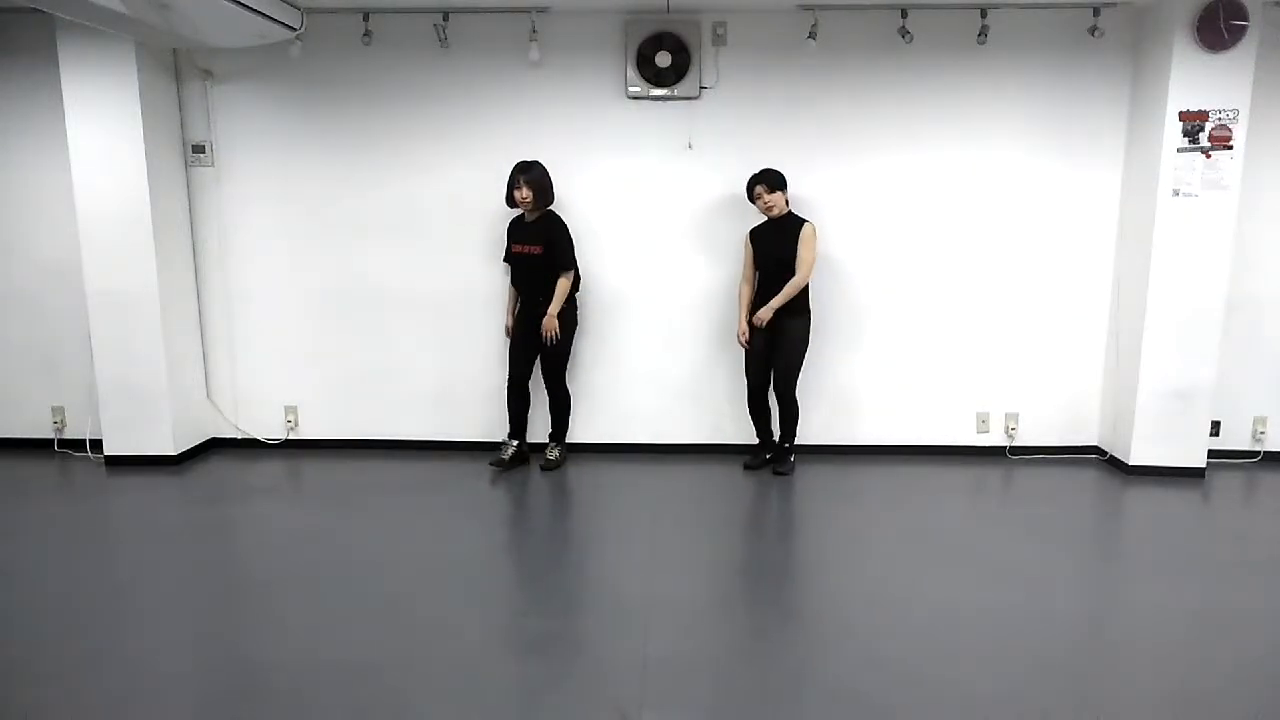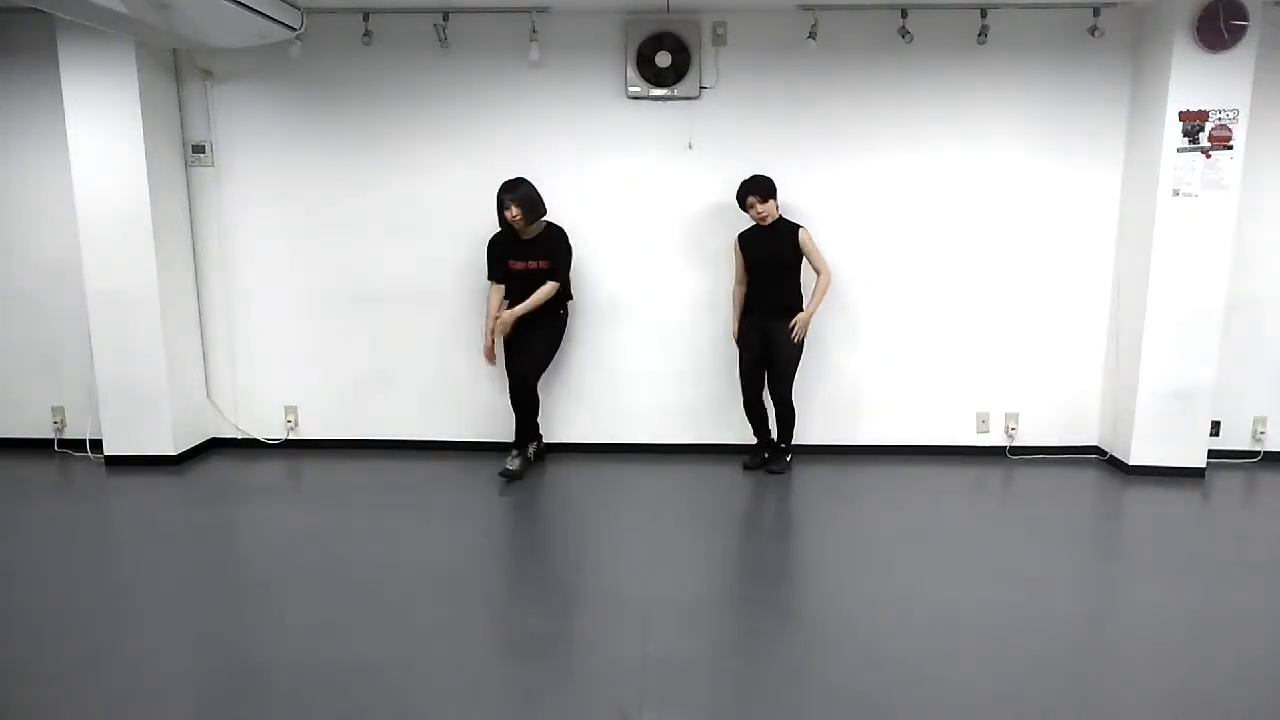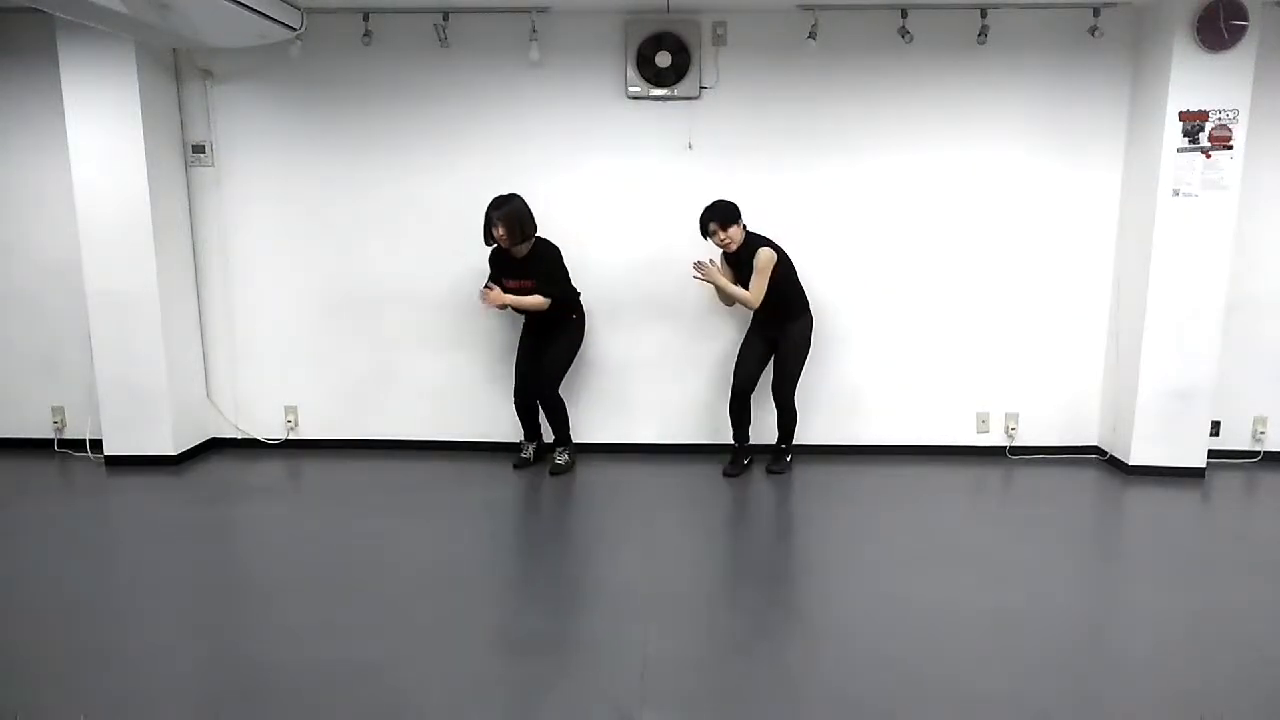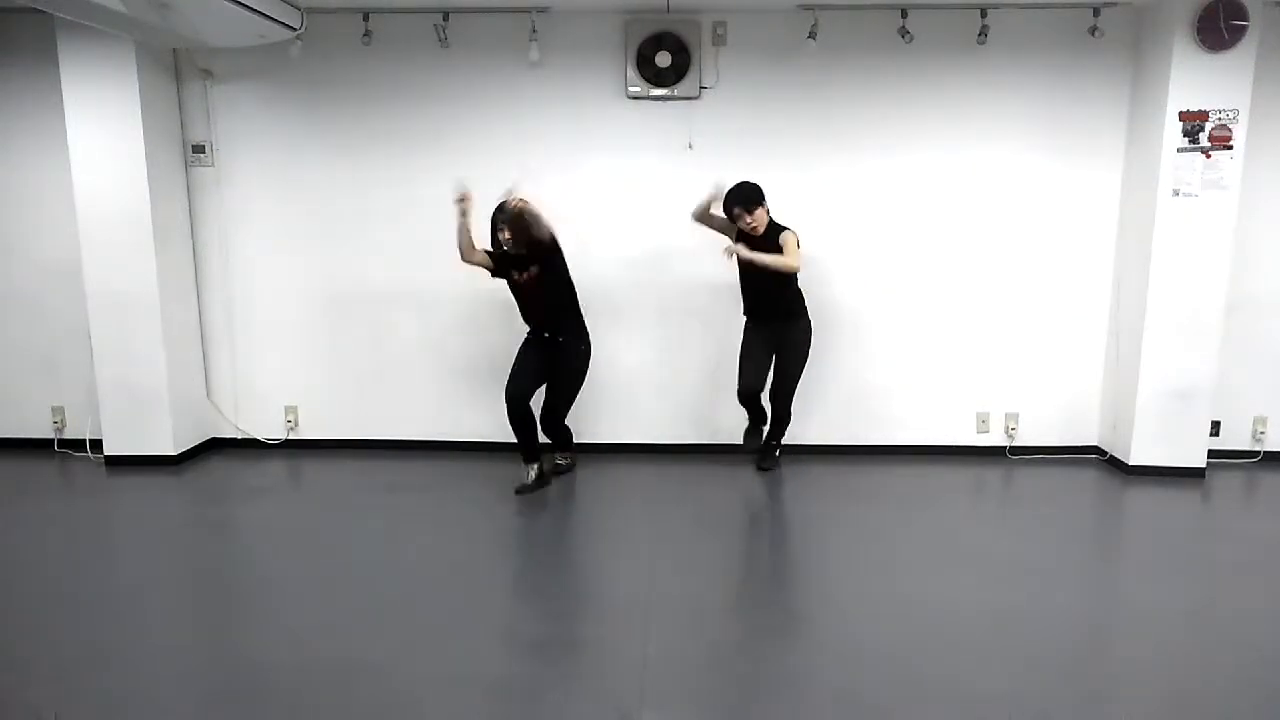
dt=0.5s
person 1, frame 1
left shoulder: (553, 226)
right shoulder: (515, 227)
left elbow: (567, 274)
left wrist: (552, 315)
right wrist: (510, 313)
left hip: (557, 313)
right hip: (526, 312)
left knee: (554, 380)
right knee: (517, 377)
left ankle: (557, 444)
right ankle: (515, 443)
person 1, frame 2
left shoulder: (555, 237)
right shoulder: (499, 243)
left elbow: (553, 285)
right elbow: (496, 288)
left wrist: (514, 313)
right wrist: (492, 331)
left hip: (550, 319)
right hip: (517, 320)
left knee: (525, 378)
right knee: (516, 384)
left ankle: (519, 451)
right ankle: (532, 441)
person 1, frame 3
left shoulder: (546, 253)
right shoulder: (498, 257)
left elbow: (544, 300)
right elbow: (499, 295)
left wrist: (506, 298)
right wrist: (495, 300)
left hip: (567, 323)
right hip: (534, 325)
left knee: (546, 387)
right knee: (523, 390)
left ankle: (563, 447)
right ankle: (532, 442)
person 1, frame 4
left shoulder: (545, 249)
right shoulder: (509, 260)
left elbow: (542, 227)
right elbow: (469, 255)
left wrist: (523, 207)
right wrist: (463, 215)
left hip: (571, 343)
right hip: (537, 342)
left knee: (552, 417)
right knee: (515, 397)
left ankle: (565, 450)
right ankle: (533, 464)
person 2, frame 1
left shoulder: (804, 228)
right shoulder: (754, 235)
left elbow: (801, 277)
right elbow: (748, 281)
left wrist: (770, 308)
right wrist: (742, 321)
left hip: (793, 319)
right hip: (760, 318)
left knee: (784, 388)
right knee: (755, 388)
left ankle: (786, 449)
right ankle: (766, 445)
person 2, frame 2
left shoulder: (798, 234)
right shoulder: (743, 240)
left elbow: (824, 274)
left wrist: (807, 313)
right wrist: (736, 321)
left hip: (789, 322)
right hip: (754, 321)
left knee: (780, 391)
right knee: (750, 392)
left ankle: (783, 450)
right ankle: (763, 446)
person 2, frame 3
left shoulder: (763, 251)
right shoulder: (729, 256)
left elbow: (753, 300)
right elbow: (729, 300)
left wrist: (719, 279)
right wrist: (715, 281)
left hip: (794, 324)
right hip: (762, 324)
left knee: (782, 393)
right knee: (740, 387)
left ankle: (784, 450)
right ankle: (741, 450)
person 2, frame 4
left shoulder: (784, 235)
right shoulder: (739, 233)
left elbow: (793, 264)
right elbow: (699, 216)
left wrist: (750, 255)
right wrist: (712, 198)
left hip: (792, 326)
right hip: (757, 326)
left knee: (781, 397)
right knee: (748, 389)
left ankle: (773, 444)
right ankle: (757, 426)
